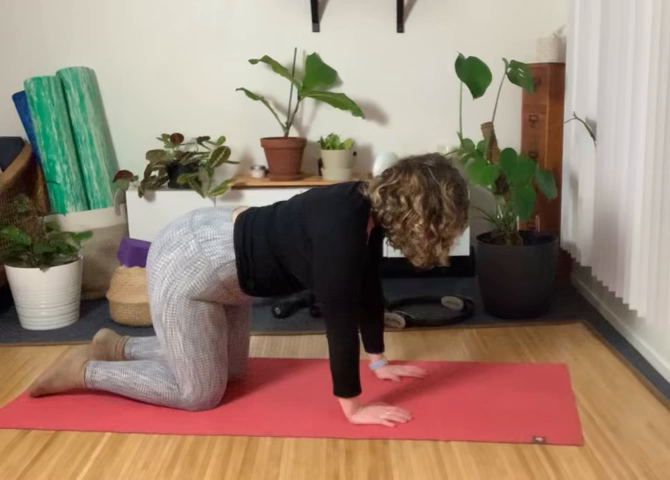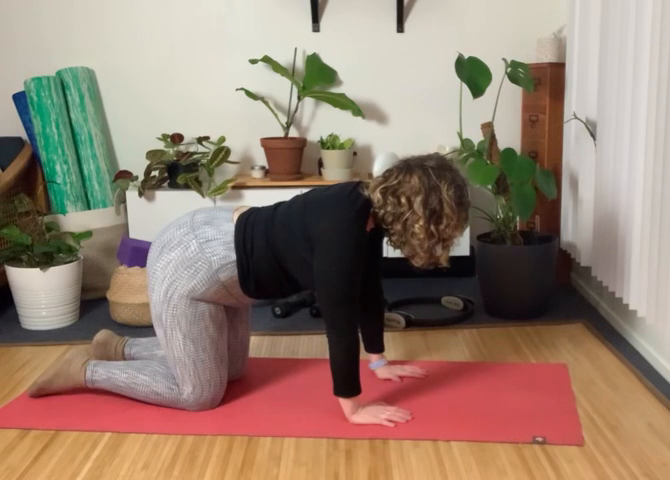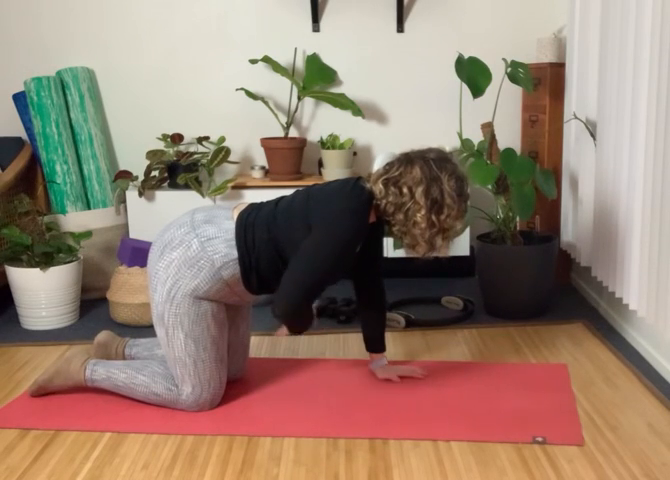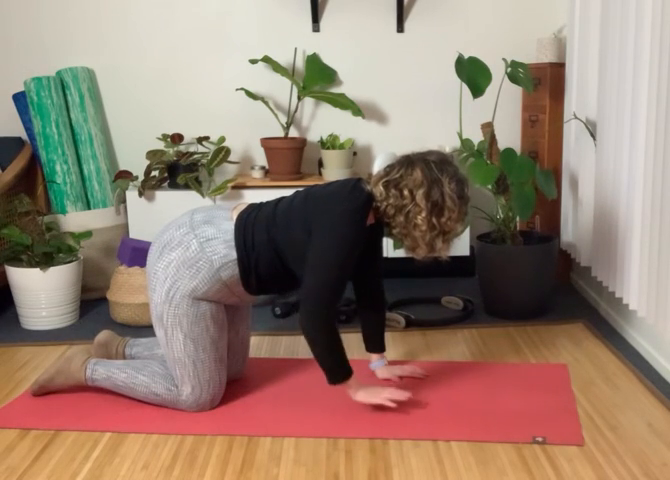
dt=1s
person 1, frame 1
left shoulder: (368, 208)
right shoulder: (343, 227)
left elbow: (367, 291)
right elbow: (340, 319)
left wrist: (379, 362)
right wrist: (353, 409)
left hip: (218, 249)
right hip: (188, 267)
left knee: (231, 368)
right knee: (200, 393)
left ankle: (116, 346)
right ankle: (82, 370)
person 1, frame 2
left shoulder: (367, 209)
right shoulder: (344, 227)
left elbow: (367, 291)
right elbow: (339, 320)
left wrist: (378, 362)
right wrist: (353, 409)
left hip: (217, 248)
right hip: (188, 267)
left knee: (231, 368)
right knee: (200, 392)
left ankle: (116, 347)
right ankle: (84, 369)
person 1, frame 3
left shoulder: (369, 207)
right shoulder: (347, 218)
left elbow: (369, 286)
right elbow: (288, 306)
left wrist: (379, 360)
right wrist: (303, 324)
left hip: (218, 250)
right hip: (191, 264)
left knee: (231, 370)
right knee: (199, 394)
left ankle: (117, 349)
right ankle: (84, 369)
person 1, frame 4
left shoulder: (367, 208)
right shoulder: (345, 221)
left elbow: (368, 288)
right elbow: (315, 315)
left wrist: (379, 362)
right wrist: (353, 388)
left hip: (217, 252)
right hip: (190, 266)
left knee: (231, 368)
right knee: (199, 394)
left ankle: (117, 347)
right ankle: (85, 367)
